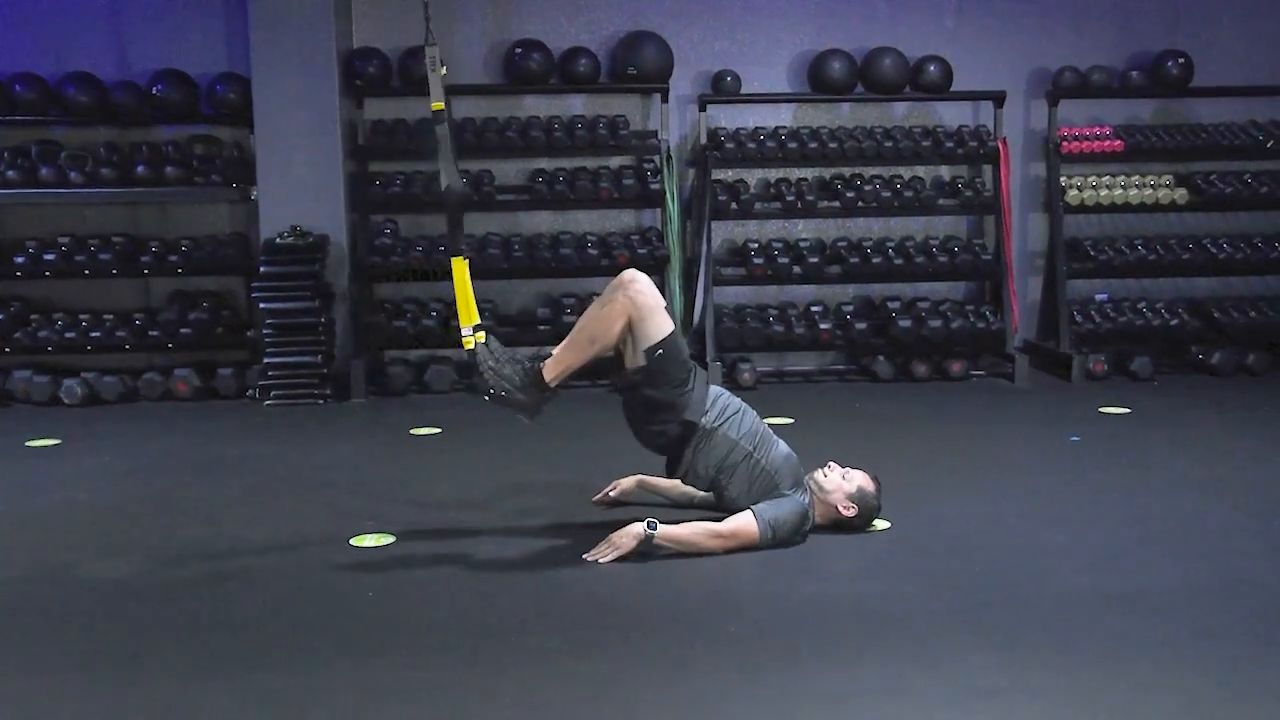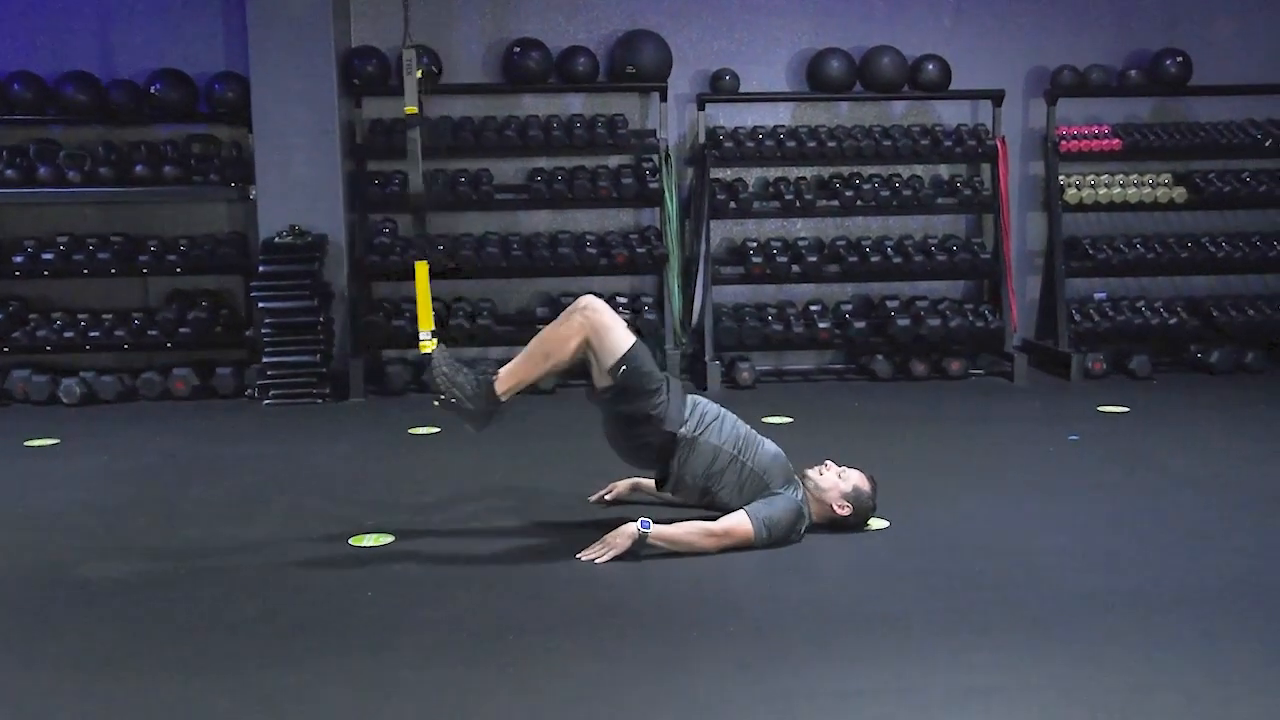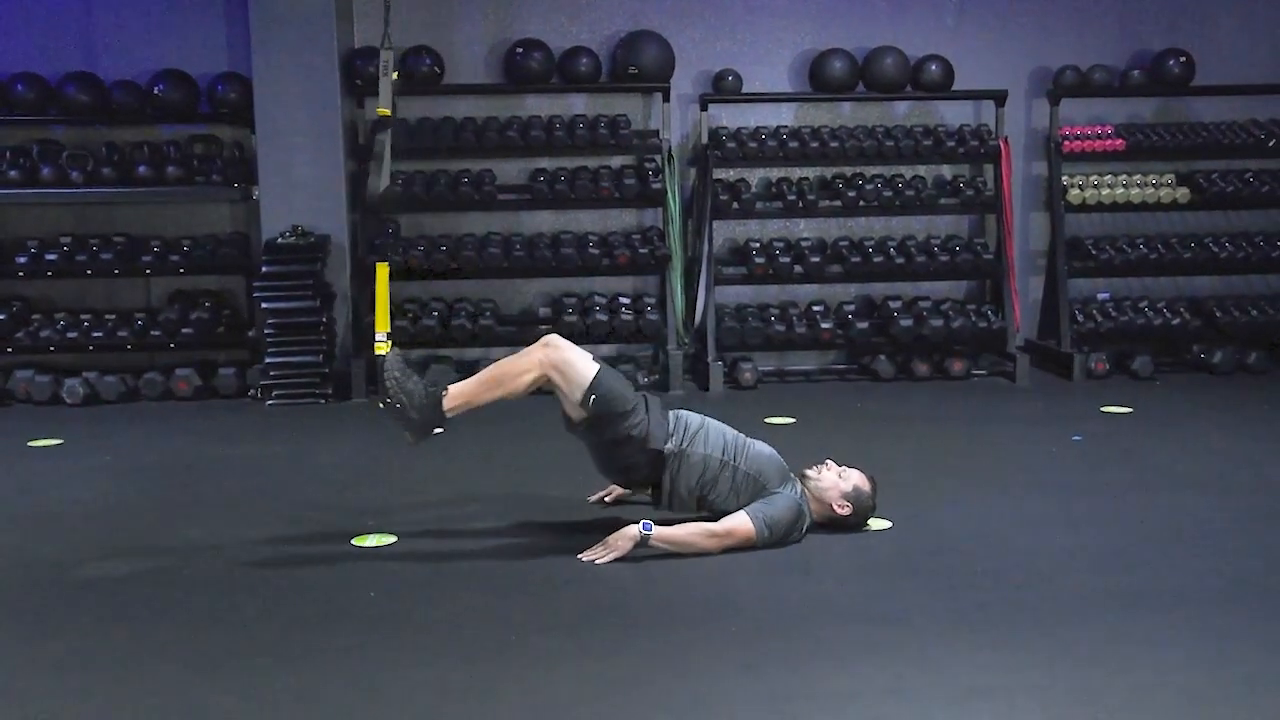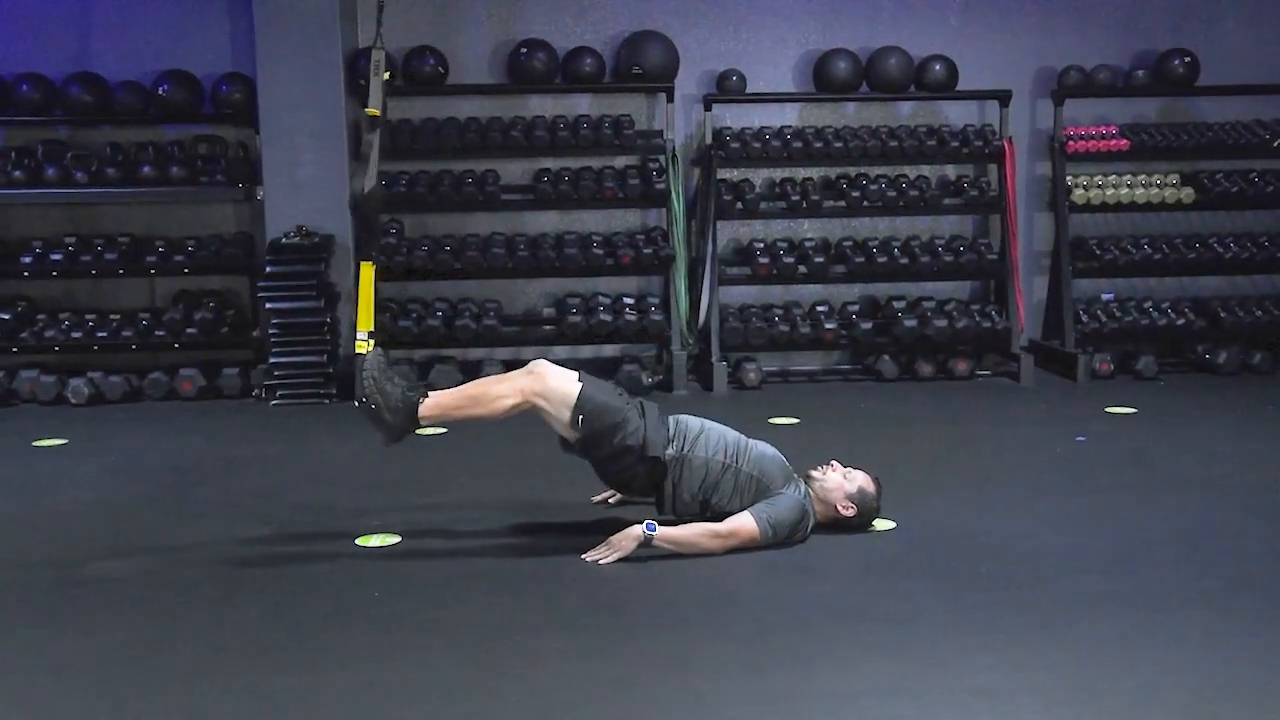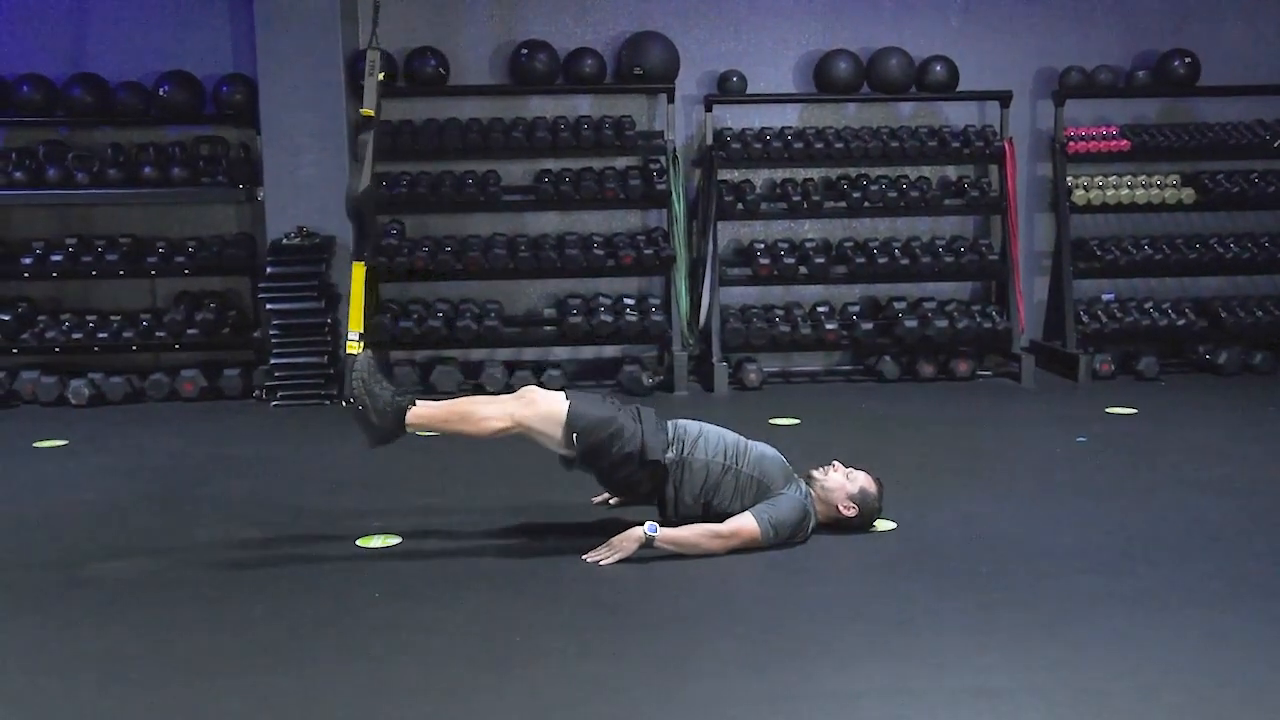
dt=0.3s
person 1, frame 1
left shoulder: (794, 515)
right shoulder: (795, 493)
left elbow: (724, 535)
left wrist: (647, 531)
left hip: (681, 419)
right hip: (695, 412)
left knee: (633, 293)
right knee: (631, 283)
left ankle: (536, 381)
right ankle: (538, 372)
person 1, frame 2
left shoulder: (788, 515)
right shoulder: (788, 492)
left elbow: (718, 533)
left wrist: (640, 530)
left hip: (663, 430)
right hip: (676, 420)
left knee: (589, 313)
right knee: (590, 313)
left ankle: (489, 393)
right ankle: (494, 387)
person 1, frame 3
left shoulder: (790, 512)
right shoulder: (785, 484)
left elbow: (721, 534)
left wrist: (644, 532)
left hip: (651, 447)
right hip: (661, 434)
left knee: (551, 352)
right knee: (553, 351)
left ankle: (433, 406)
right ankle: (438, 398)
person 1, frame 4
left shoulder: (794, 512)
right shoulder: (788, 482)
left elbow: (724, 535)
left wrist: (644, 533)
left hip: (652, 455)
right hip: (658, 436)
left knee: (534, 383)
right knee: (540, 375)
left ankle: (410, 412)
right ankle: (417, 403)
person 1, frame 5
left shoulder: (795, 513)
right shoulder: (788, 482)
left elbow: (724, 536)
left wrist: (647, 533)
left hip: (654, 464)
right hip: (658, 441)
left knee: (525, 410)
right knee: (529, 400)
left ankle: (397, 416)
right ankle: (402, 409)
